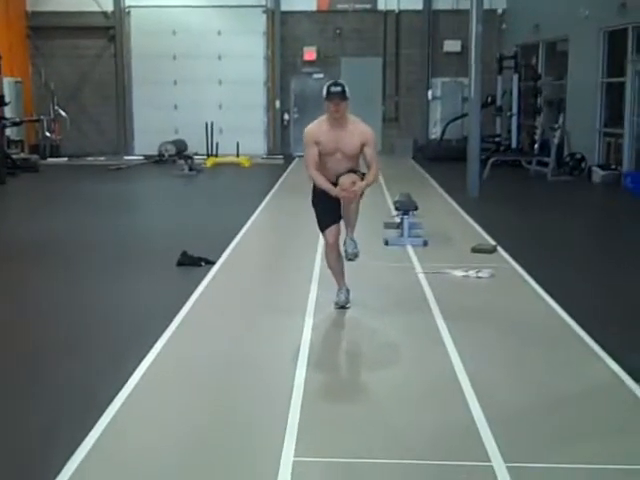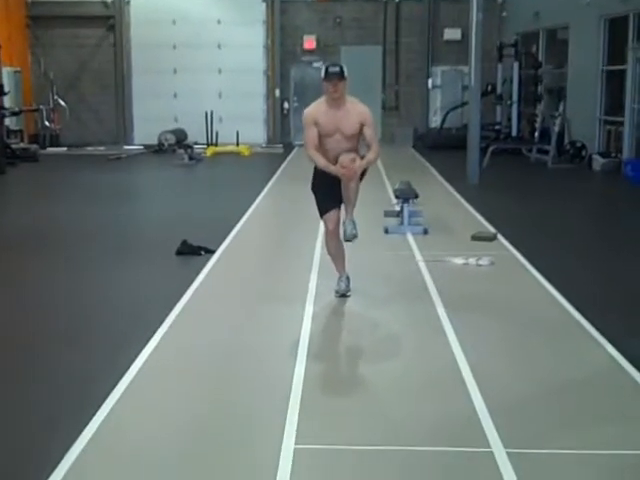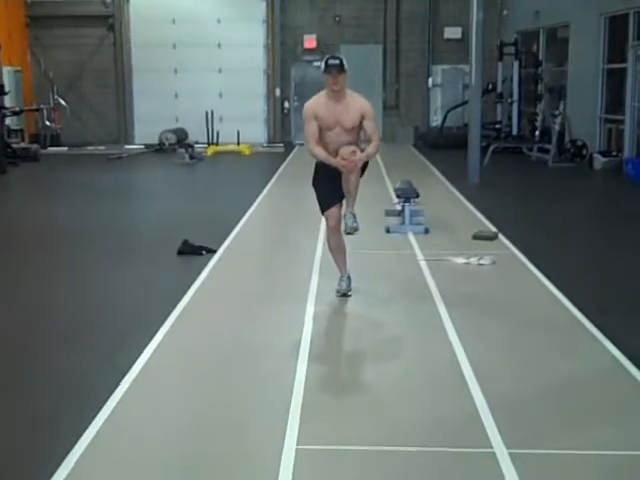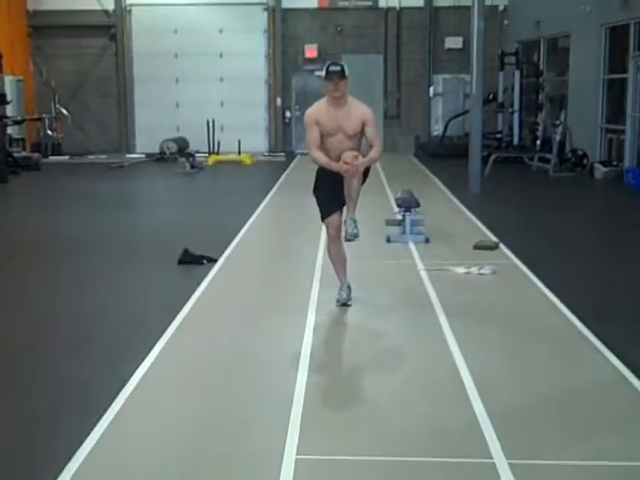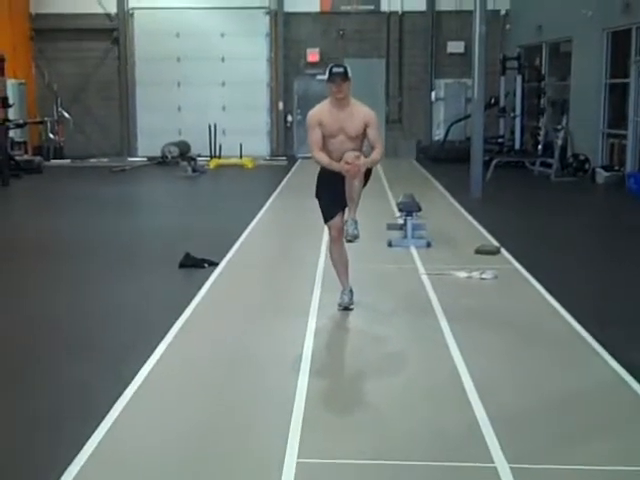
dt=0.2s
person 1, frame 1
left shoulder: (363, 131)
right shoulder: (313, 131)
left elbow: (374, 168)
right elbow: (312, 170)
left wrist: (362, 186)
right wrist: (334, 191)
left hip: (352, 185)
right hip: (324, 189)
left knee: (351, 187)
right knee: (330, 240)
left ankle: (350, 237)
right ankle: (342, 288)
person 1, frame 2
left shoulder: (362, 111)
right shoulder: (312, 113)
left elbow: (374, 148)
right elbow: (311, 151)
left wrist: (362, 165)
right wrist: (334, 169)
left hip: (353, 169)
right hip: (325, 173)
left knee: (351, 169)
right knee: (330, 226)
left ankle: (350, 219)
right ankle: (343, 276)
person 1, frame 3
left shoulder: (362, 105)
right shoulder: (312, 107)
left elbow: (375, 141)
right elbow: (312, 145)
left wrist: (362, 157)
right wrist: (334, 162)
left hip: (354, 163)
right hip: (326, 167)
left knee: (352, 163)
right knee: (332, 223)
left ankle: (351, 212)
right ankle: (344, 275)
person 1, frame 4
left shoulder: (363, 111)
right shoulder: (313, 113)
left elbow: (377, 147)
right elbow: (314, 151)
left wrist: (364, 163)
right wrist: (336, 166)
left hip: (355, 170)
right hip: (327, 174)
left knee: (354, 168)
right knee: (332, 230)
left ankle: (352, 218)
right ankle: (344, 284)
person 1, frame 5
left shoulder: (366, 113)
right shoulder: (316, 114)
left elbow: (378, 149)
right elbow: (316, 152)
left wrist: (366, 162)
right wrist: (338, 166)
left hip: (358, 173)
right hip: (329, 175)
left knee: (355, 169)
right knee: (334, 233)
left ankle: (352, 219)
right ankle: (346, 288)
